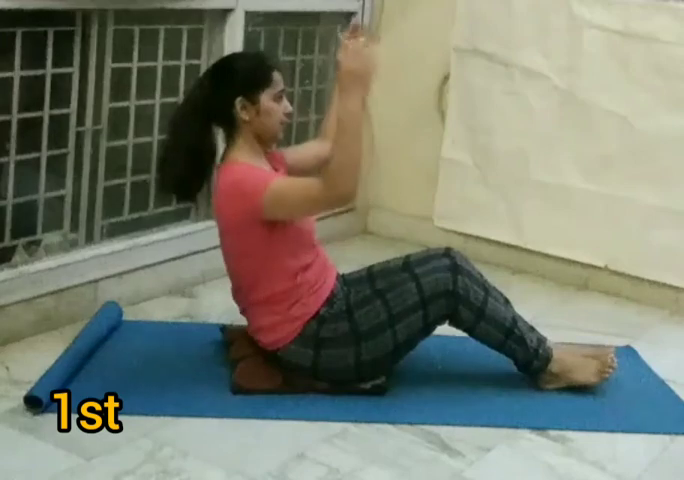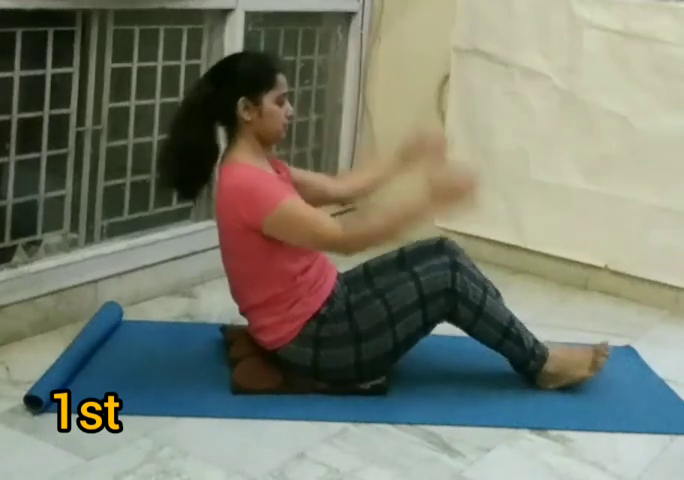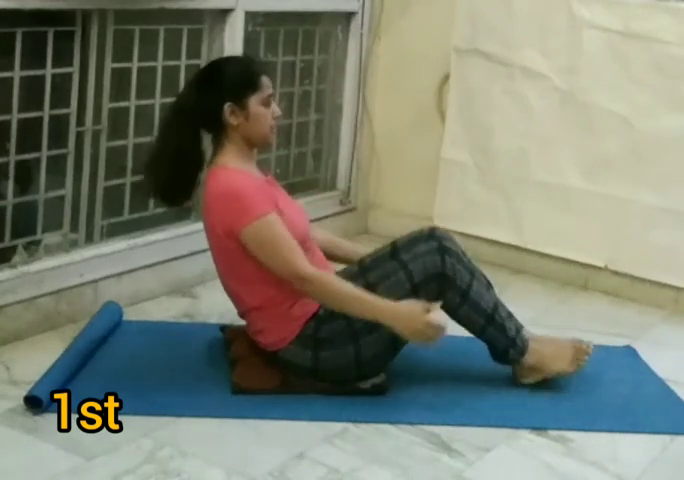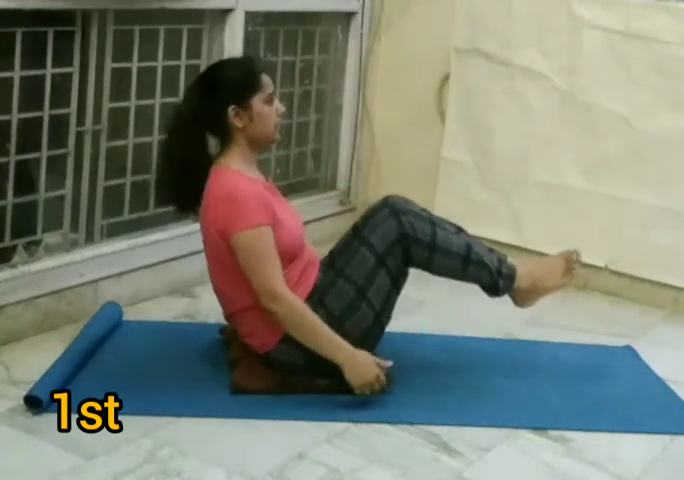
dt=0.7s
person 1, frame 1
left shoulder: (259, 162)
right shoulder: (243, 183)
left elbow: (325, 147)
right elbow: (338, 190)
left wrist: (346, 79)
right wrist: (354, 96)
left hip: (324, 304)
right hip: (312, 339)
left knee: (445, 261)
right knee: (447, 278)
left ankle: (539, 350)
right ankle: (545, 364)
person 1, frame 2
left shoulder: (259, 167)
right shoulder: (247, 184)
left elbow: (335, 188)
right elbow: (344, 237)
left wrist: (399, 160)
right wrist: (428, 199)
left hip: (323, 304)
right hip: (311, 339)
left knee: (441, 255)
right knee: (447, 277)
left ankle: (529, 350)
right ankle: (541, 365)
person 1, frame 3
left shoulder: (242, 174)
right shoulder: (234, 190)
left elbow: (305, 235)
right elbow: (303, 276)
left wrist: (381, 258)
right wrist: (391, 313)
left hip: (315, 314)
right hip: (310, 342)
left knee: (431, 241)
right knee: (436, 258)
left ankle: (514, 343)
right ankle: (523, 354)
person 1, frame 4
left shoulder: (239, 176)
right shoulder: (236, 192)
right elbow: (274, 297)
left wrist: (368, 285)
right wrist: (347, 356)
left hip: (309, 312)
right hip: (297, 342)
left knee: (393, 217)
right knee: (395, 221)
left ankle: (505, 275)
right ankle: (512, 280)
